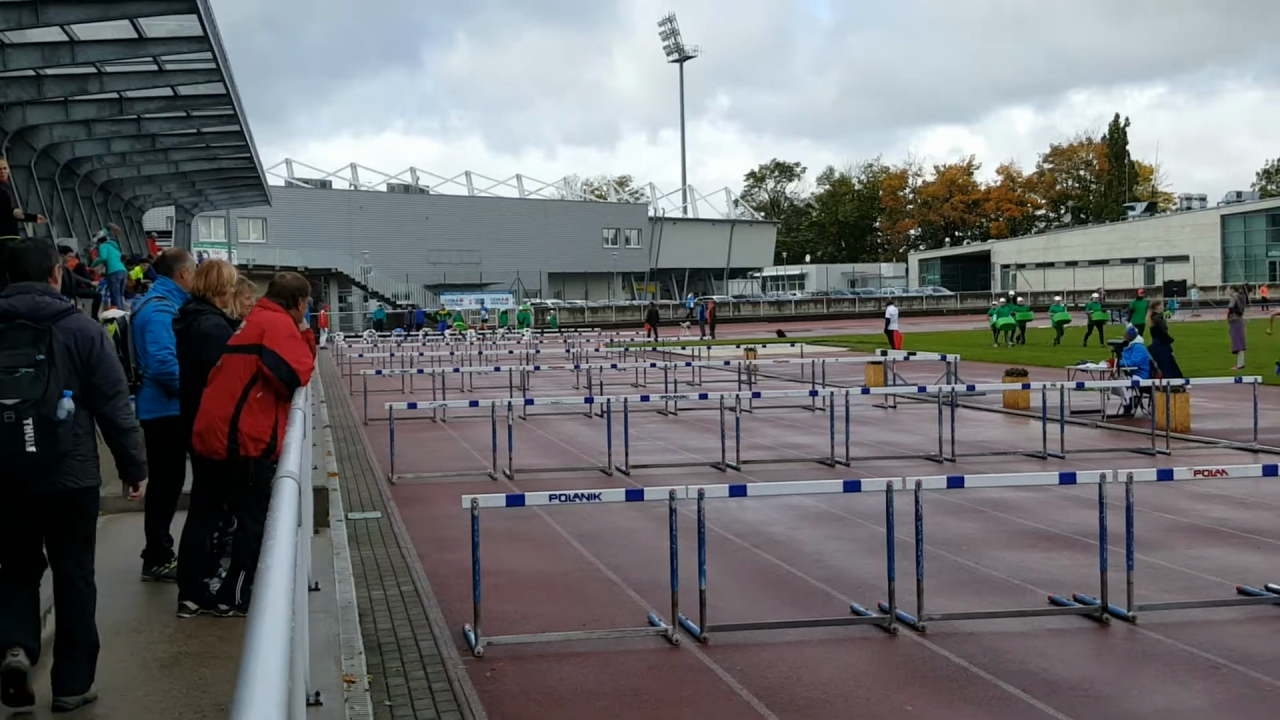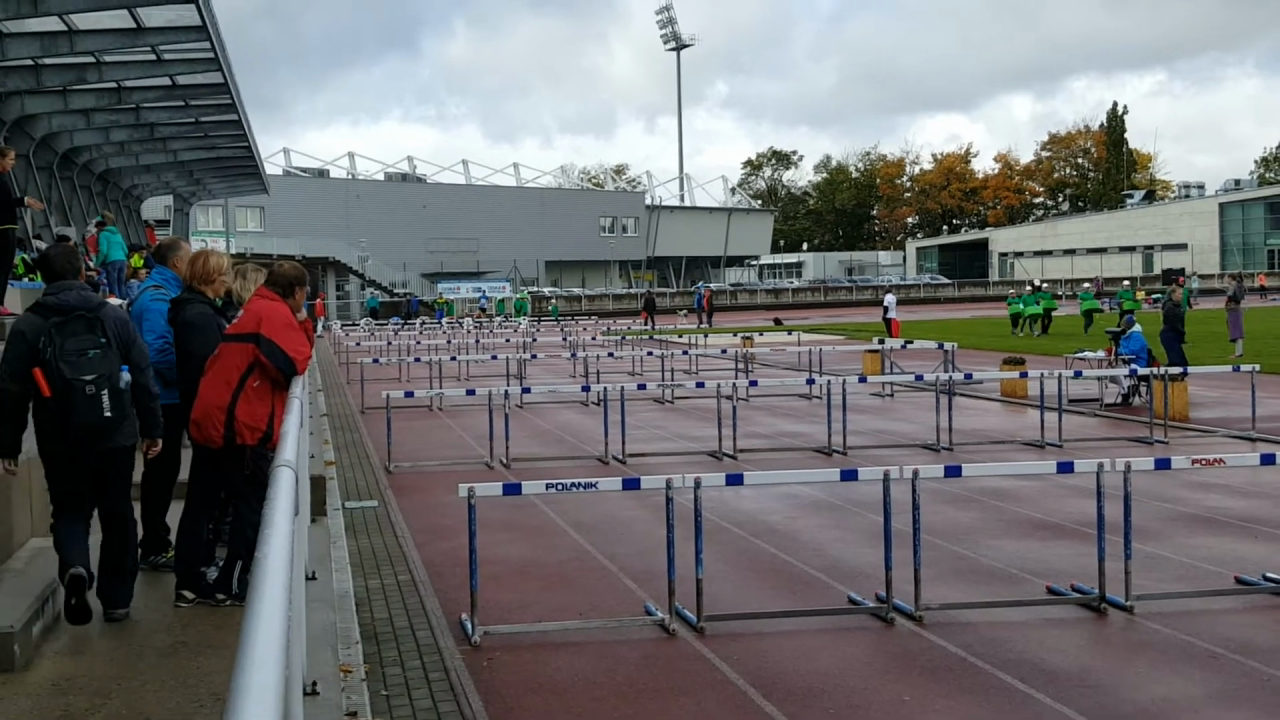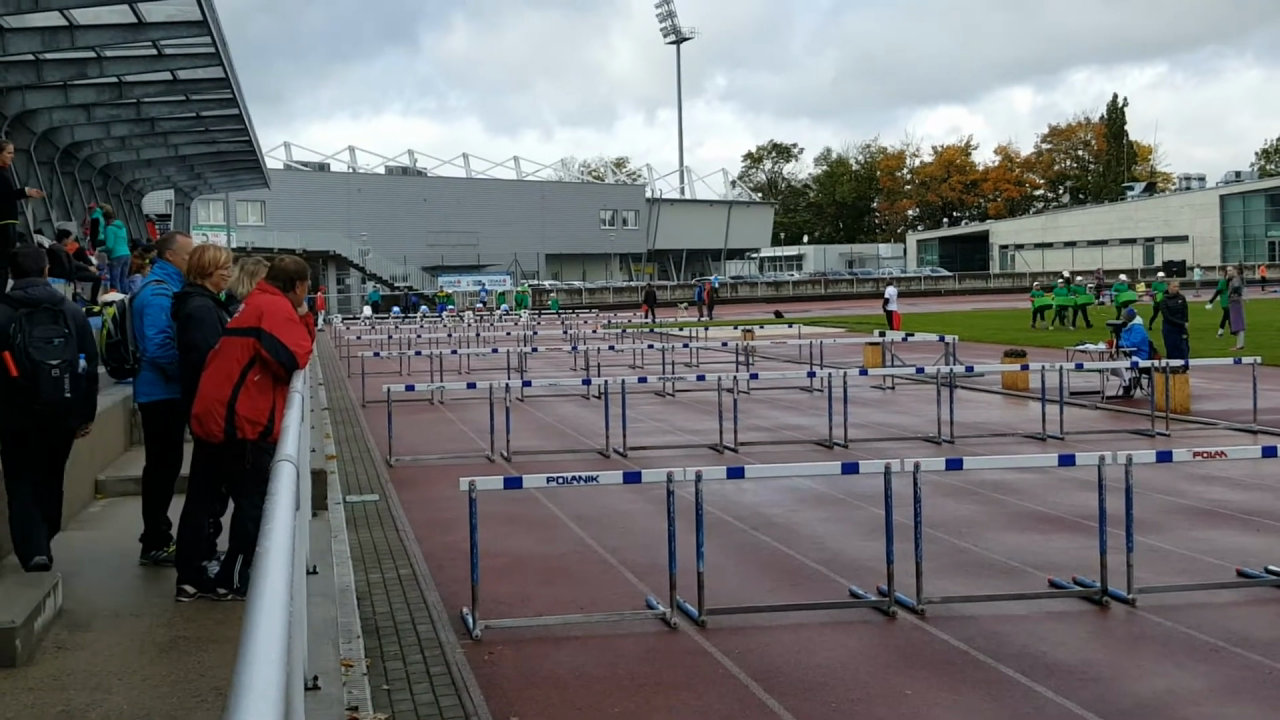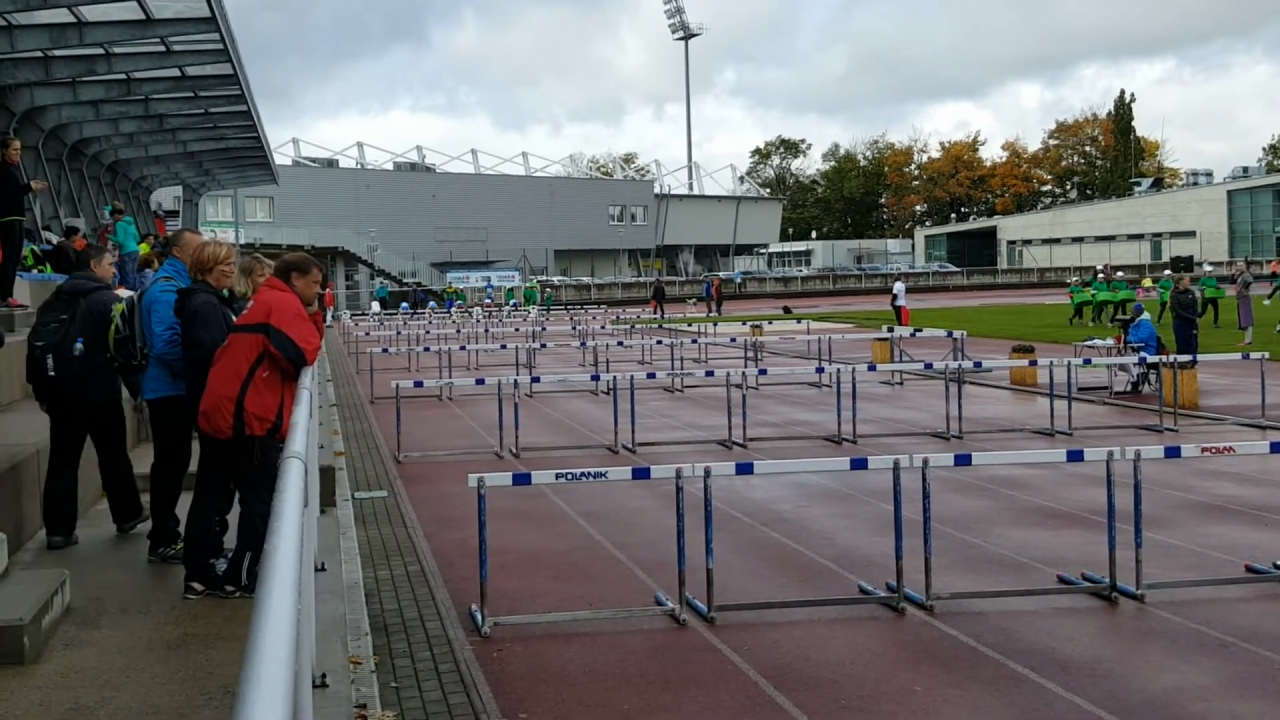
dt=1s
person 1, frame 1
right shoulder: (81, 329)
right elbow: (114, 407)
right wrist: (132, 467)
right hip: (69, 477)
right knee: (74, 578)
right ankle: (73, 684)
person 1, frame 2
right shoulder: (115, 317)
right elbow: (143, 379)
right wrist: (152, 428)
left hip: (59, 442)
right hip: (115, 436)
left knee: (70, 513)
right knee: (117, 516)
left ankle: (75, 570)
right ankle: (117, 600)
person 1, frame 3
right shoulder: (72, 312)
right elbow: (90, 366)
right wrist: (86, 413)
right hip: (63, 415)
right knee: (50, 483)
left ankle: (34, 553)
right ankle: (41, 550)
person 1, frame 4
left shoulder: (52, 301)
right shoulder: (107, 300)
left elbow: (35, 348)
left wrist: (41, 391)
left hip: (59, 391)
right hip: (97, 391)
left knee: (62, 459)
right knee: (114, 455)
left ankle: (58, 529)
right ankle: (128, 515)
person 2, frame 1
left shoulder: (194, 320)
right shoulder: (212, 326)
left hip: (198, 420)
left knee: (208, 500)
right knee: (208, 503)
left ankle: (203, 574)
right ankle: (191, 592)
person 2, frame 2
left shoulder: (202, 310)
right shoulder: (198, 315)
right elbow: (209, 367)
left knee: (209, 491)
right knee: (204, 494)
left ankle: (201, 564)
right ankle: (190, 581)
person 2, frame 3
left shoulder: (208, 304)
right shoulder: (200, 308)
right elbow: (208, 361)
left knee: (212, 485)
right knee: (205, 488)
left ankle: (202, 557)
right ankle: (191, 574)
person 2, frame 4
left shoulder: (214, 301)
right shoulder: (204, 305)
right elbow: (212, 358)
left knee: (219, 481)
right knee: (213, 484)
left ankle: (211, 555)
right ankle: (199, 570)
person 3, frame 1
left shoulder: (256, 320)
right shoulder: (278, 324)
left elbow: (266, 370)
right elbow: (296, 376)
left wrist: (303, 337)
right wrist: (304, 336)
left hip: (220, 432)
right hip: (243, 437)
left knee: (248, 515)
right knee: (255, 519)
right ankle: (234, 598)
person 3, frame 2
left shoulder: (255, 309)
right shoulder: (276, 314)
right elbow: (294, 365)
left wrist: (301, 327)
right wrist: (303, 325)
left hip: (216, 419)
right hip: (241, 425)
right knee: (253, 507)
right ankle: (230, 587)
person 3, frame 3
left shoulder: (257, 303)
right shoulder: (276, 308)
left elbow: (289, 353)
right elbow: (294, 360)
left wrist: (303, 320)
right wrist: (303, 320)
left hip: (220, 415)
right hip: (242, 420)
left knee: (239, 500)
right knee: (253, 503)
left ankle: (196, 576)
right ankle: (232, 582)
person 3, frame 4
left shoulder: (266, 300)
right shoulder: (285, 304)
right elbow: (302, 356)
left wrist: (313, 316)
right wrist: (312, 318)
left hip: (224, 412)
right hip: (249, 417)
left knee: (215, 496)
right knee: (261, 500)
left ankle: (199, 575)
right ankle: (239, 579)
person 4, frame 1
left shoulder: (163, 303)
right shoulder: (161, 309)
right elbow: (163, 363)
left hip: (165, 407)
right hip: (165, 408)
left knee: (167, 482)
right knee: (166, 483)
left ankle: (160, 552)
right ankle: (156, 560)
person 4, frame 2
left shoulder: (163, 292)
right shoulder: (158, 298)
right elbow: (159, 353)
left hip: (165, 395)
right hip: (162, 396)
left knee: (164, 470)
right knee: (161, 471)
left ankle: (157, 541)
right ankle: (153, 549)
person 4, frame 3
left shoulder: (167, 287)
right shoulder: (159, 293)
right elbow: (159, 348)
left wrist: (187, 375)
left hip: (165, 390)
right hip: (162, 391)
left knee: (165, 464)
right knee: (162, 466)
left ankle: (158, 536)
right ankle: (154, 544)
person 4, frame 4
left shoulder: (178, 284)
right shoulder: (168, 290)
right elbow: (167, 345)
left hip: (174, 388)
right hip: (170, 389)
left knee: (173, 462)
right knee: (171, 463)
left ankle: (166, 533)
right ankle: (162, 541)
